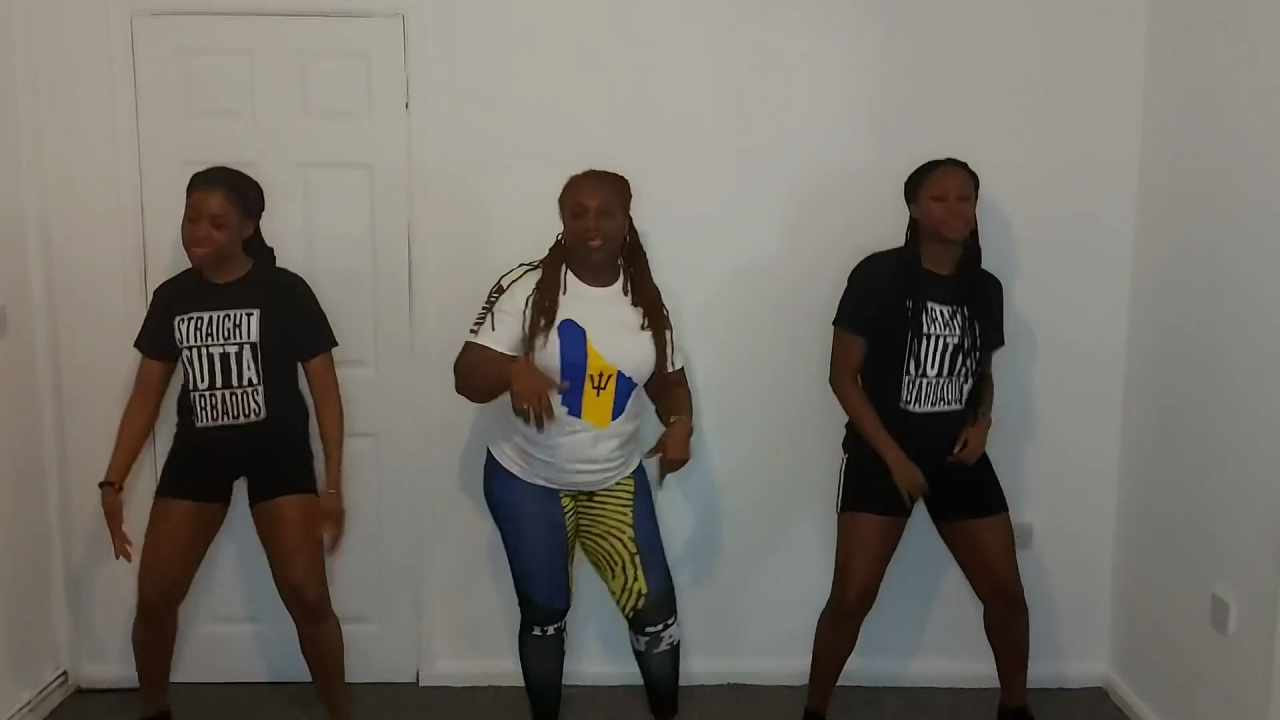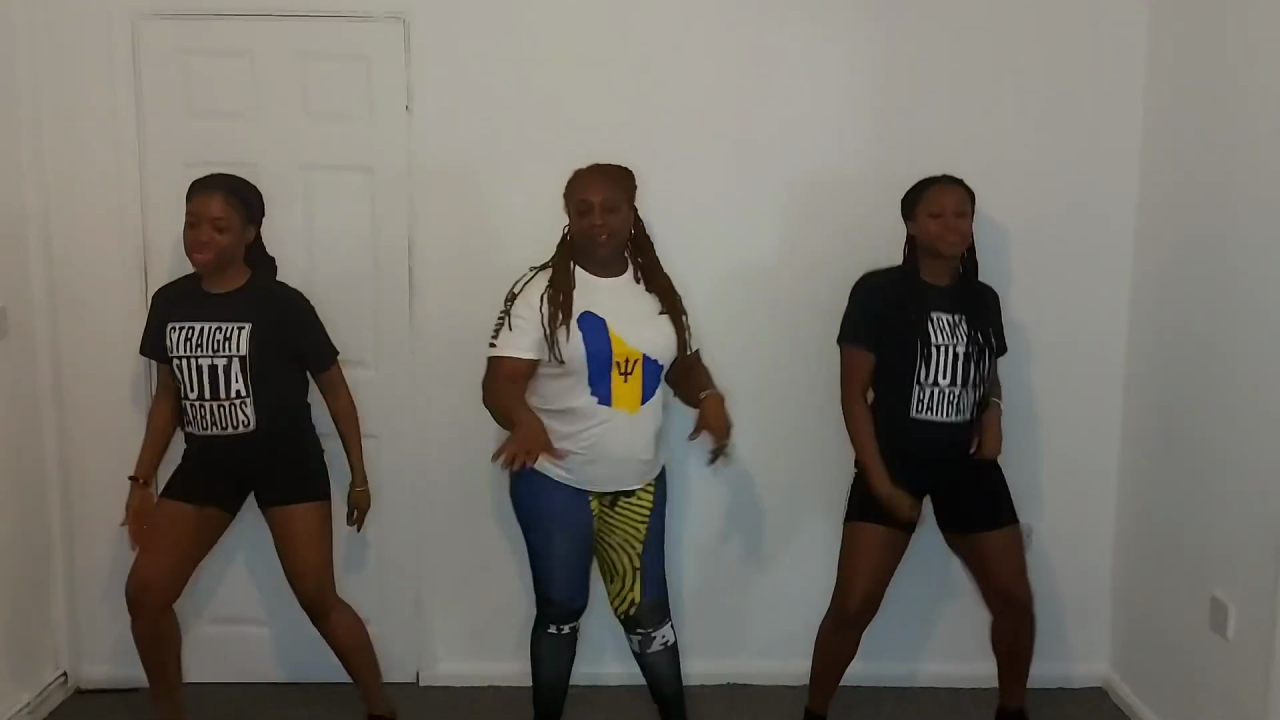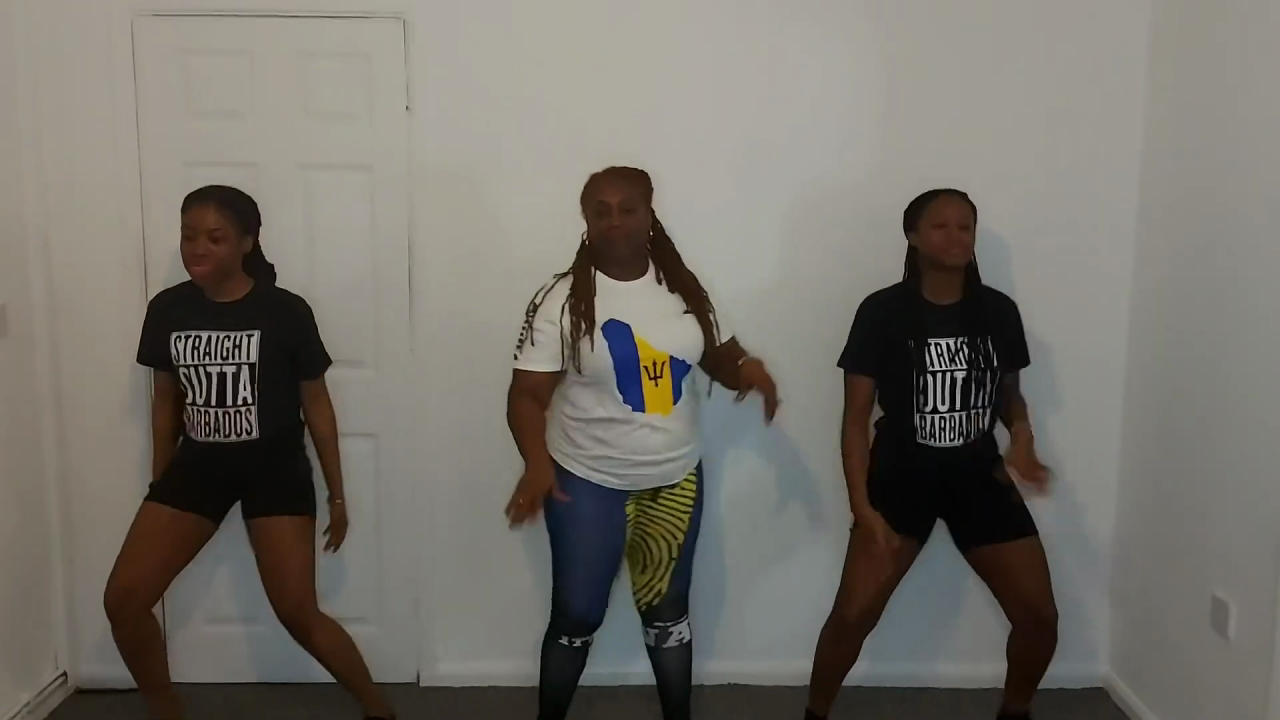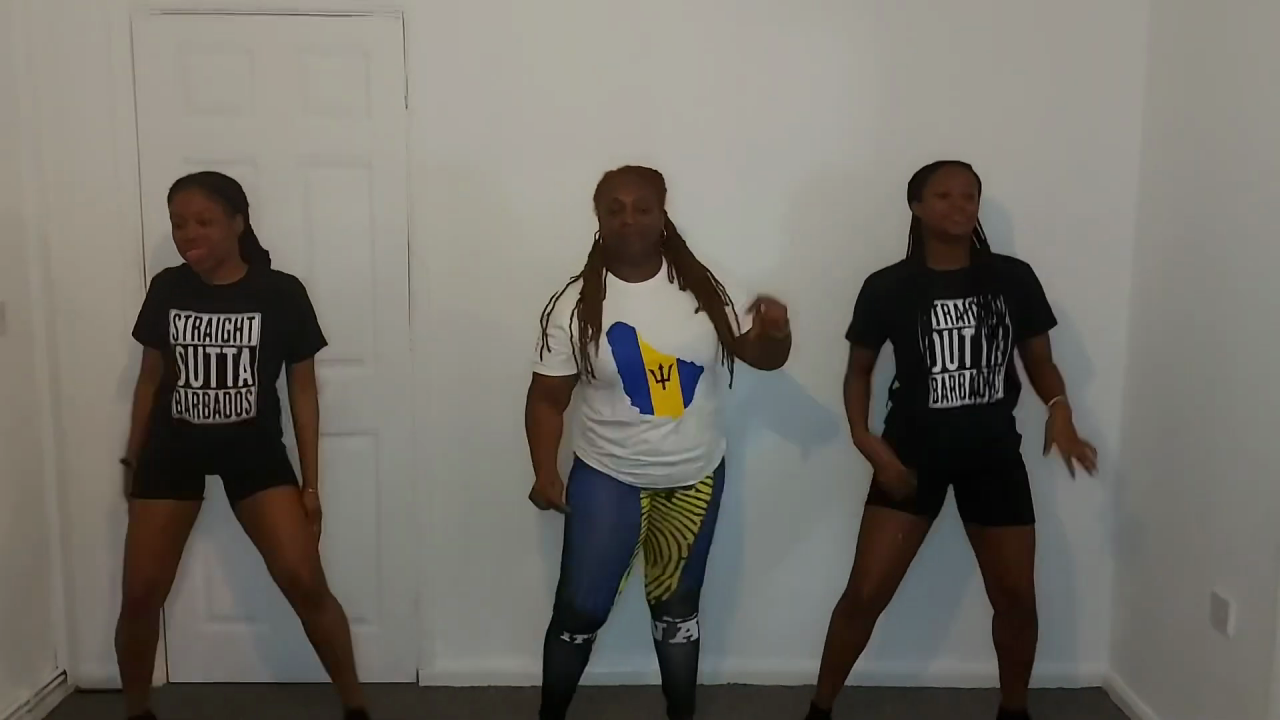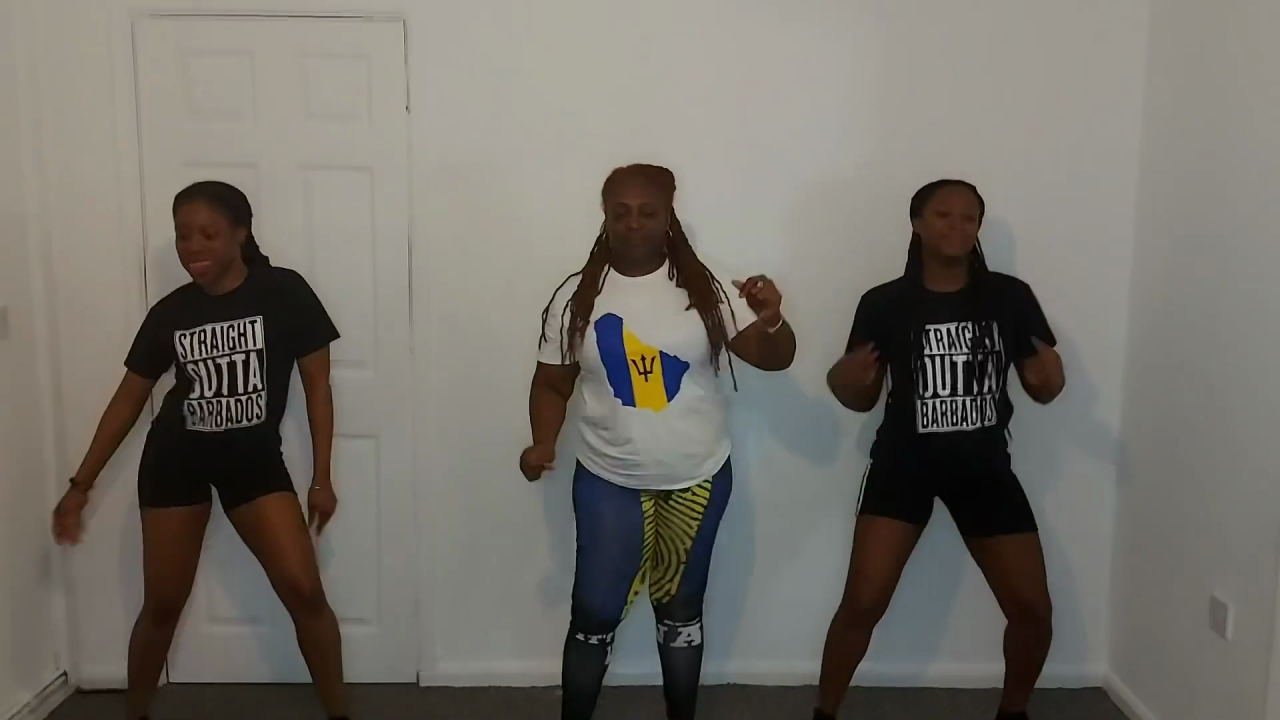
dt=0.2s
person 1, frame 1
left shoulder: (648, 302)
right shoulder: (525, 289)
left elbow: (670, 383)
right elbow: (467, 377)
left wrist: (680, 425)
right wrist: (515, 375)
left hip: (616, 481)
right hip: (527, 481)
left knee: (654, 605)
right knee: (544, 613)
person 1, frame 2
left shoulder: (658, 289)
right shoulder: (540, 291)
left elbow: (685, 365)
right elbow: (498, 384)
left wrist: (709, 398)
right wrist: (523, 423)
left hip: (639, 483)
right hip: (555, 481)
left knee: (644, 611)
right knee: (560, 611)
person 1, frame 3
left shoulder: (683, 288)
right shoulder: (562, 300)
left elbow: (721, 357)
right elbow: (526, 394)
left wrist: (749, 370)
right wrist: (536, 464)
left hip: (675, 482)
right hip: (589, 485)
left knee: (666, 609)
right knee: (577, 617)
person 1, frame 4
left shoulder: (701, 285)
right shoulder: (574, 303)
left elbow: (760, 352)
right elbow: (546, 397)
left wrist: (776, 326)
right wrist: (545, 470)
left hip: (695, 479)
right hip: (608, 479)
left knee: (676, 606)
right knee: (580, 611)
person 1, frame 5
left shoulder: (703, 286)
right shoulder: (576, 296)
left elbow: (773, 359)
right elbow: (551, 383)
left wrist: (771, 318)
right wrist: (543, 443)
left hip: (698, 479)
right hip: (609, 482)
left knee: (679, 608)
right knee: (594, 616)
person 2, frame 1
left shoulder: (985, 289)
right shoulder: (878, 276)
right elbow: (843, 375)
left wrist: (981, 422)
right wrist: (893, 457)
left hip: (957, 454)
right hip: (883, 452)
left knee: (1006, 591)
right knee: (851, 598)
person 2, frame 2
left shoulder: (983, 300)
right shoulder: (879, 291)
right elbow: (853, 393)
left wrist: (992, 412)
right wrist: (879, 481)
left hip: (968, 462)
right hip: (893, 464)
left knee: (1014, 599)
right knee: (853, 605)
person 2, frame 3
left shoulder: (998, 311)
right shoulder: (882, 312)
right elbow: (856, 415)
left wrist: (1021, 433)
right wrist: (861, 506)
left hip: (979, 479)
right hip: (900, 478)
left knee: (1038, 615)
right knee: (853, 616)
person 2, frame 4
left shoulder: (1014, 277)
right shoulder: (888, 287)
left elbow: (1040, 361)
right elbow: (858, 370)
left wrist: (1060, 411)
right wrist: (864, 439)
left hip: (993, 454)
right hip: (914, 452)
left knee: (1017, 600)
right knee: (865, 593)
person 2, frame 5
left shoulder: (1009, 297)
right shoulder: (883, 304)
left elbow: (1043, 380)
right elbow: (860, 397)
left wrist: (1052, 379)
right wrist: (845, 382)
left hip: (984, 467)
right hip: (903, 463)
left knee: (1033, 608)
right knee: (862, 604)
person 3, frame 1
left shoulder: (286, 292)
right shoulder: (172, 297)
left elbow: (325, 388)
right elbow: (147, 394)
left wrist: (332, 486)
right wrist: (114, 482)
left hip: (277, 453)
right hip: (197, 456)
left knee: (308, 597)
right knee: (154, 597)
person 3, frame 2
left shoulder: (283, 305)
right shoulder: (170, 302)
left elbow: (334, 388)
right elbow: (168, 396)
left wrist: (359, 476)
right wrist: (142, 481)
left hip: (287, 460)
right hip: (207, 463)
left knee: (318, 600)
right knee: (143, 593)
person 3, frame 3
left shoulder: (285, 312)
right shoulder: (167, 309)
left elbow: (316, 403)
right elbow: (166, 400)
left wrist: (337, 494)
right wrist: (158, 483)
left hip: (275, 470)
right hip: (195, 470)
left knee: (297, 614)
right knee: (123, 598)
person 3, frame 4
left shoulder: (282, 294)
right shoulder: (166, 290)
left elbow: (303, 389)
right elbow: (152, 378)
left wrist: (310, 486)
right wrist: (133, 460)
left hip: (255, 452)
right hip: (172, 451)
left knee: (306, 583)
right knee: (139, 596)
person 3, frame 5
left shoulder: (284, 291)
right shoulder: (170, 312)
left elbow: (317, 384)
right elbow: (129, 397)
left wrist: (322, 478)
right wrist: (80, 485)
left hip: (254, 458)
right hip: (176, 459)
left knee: (304, 590)
right knee: (163, 603)
